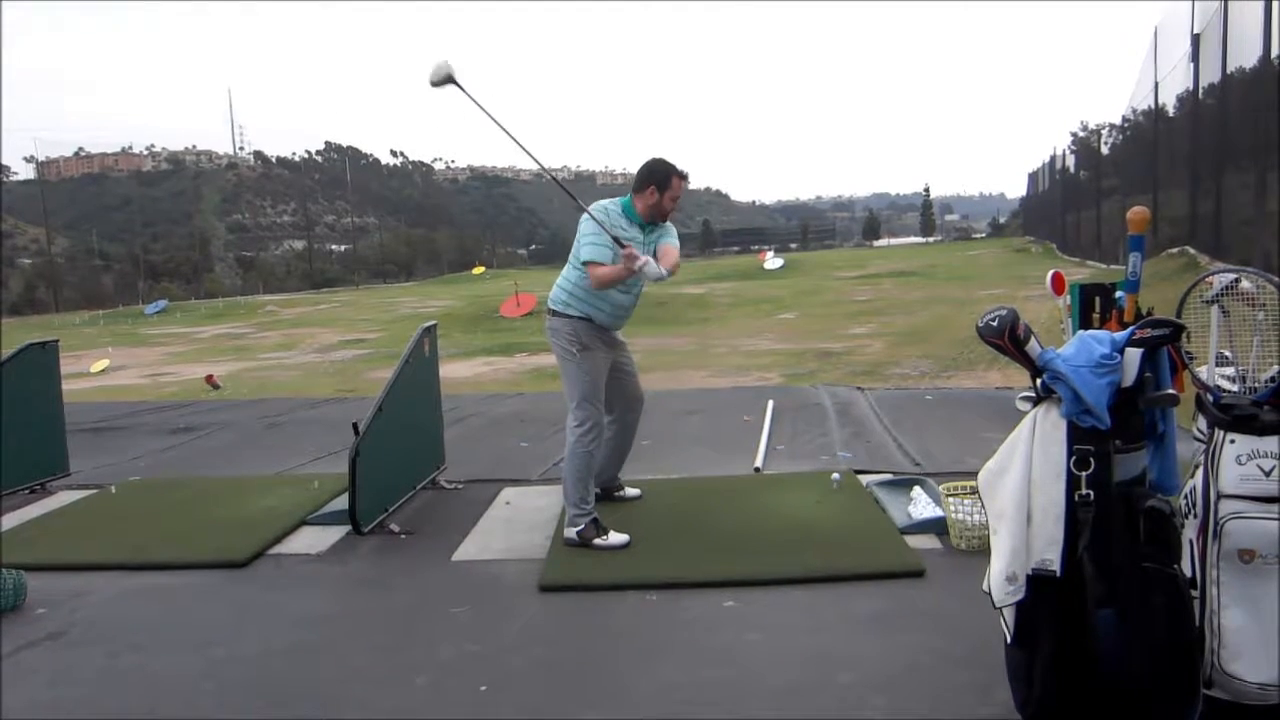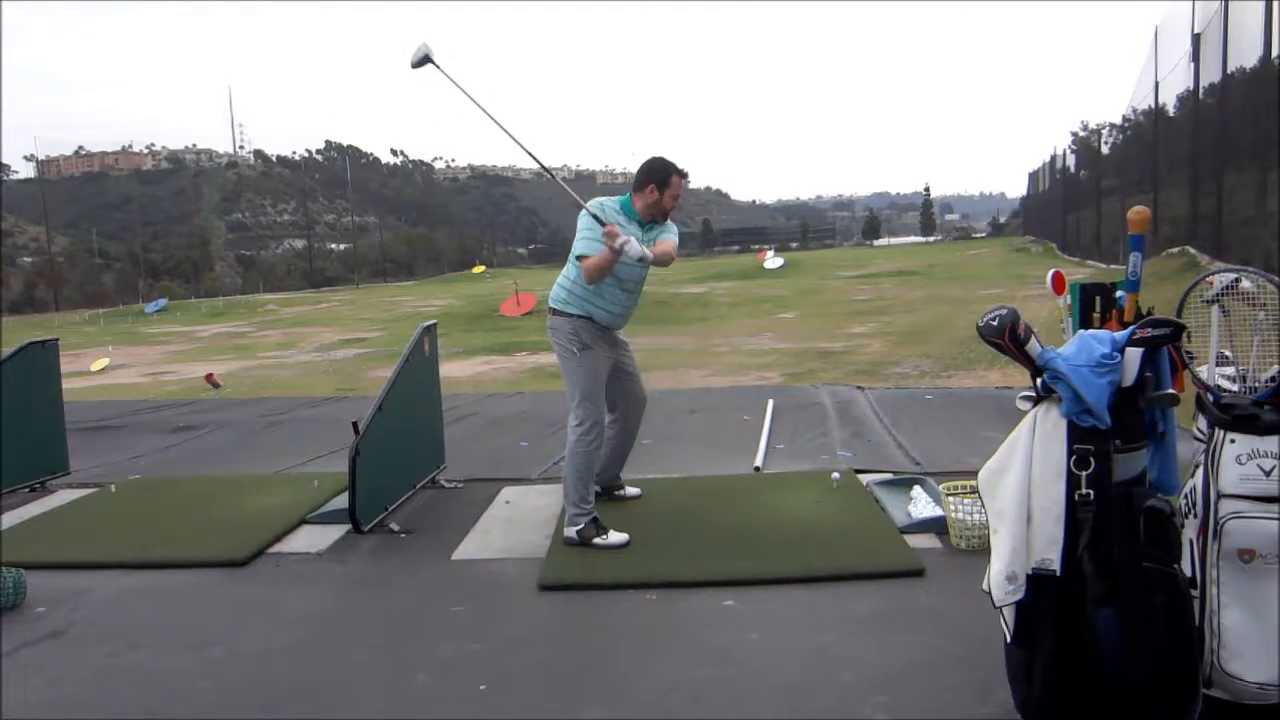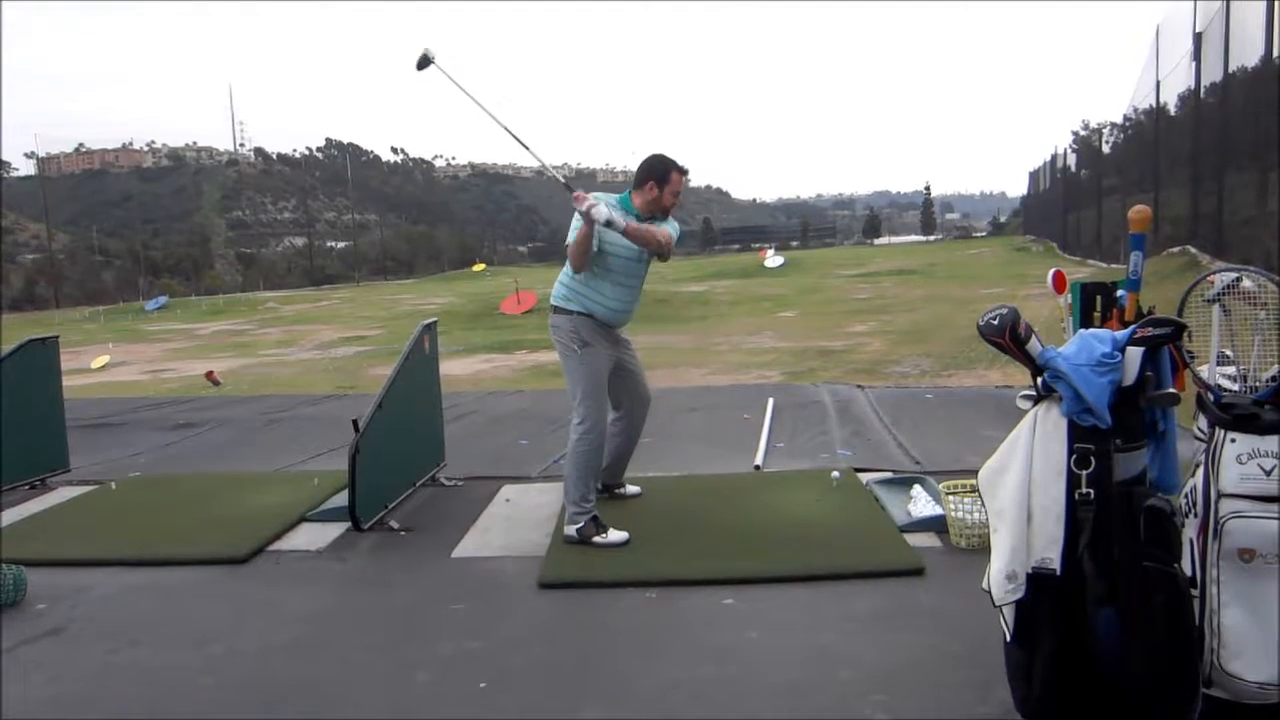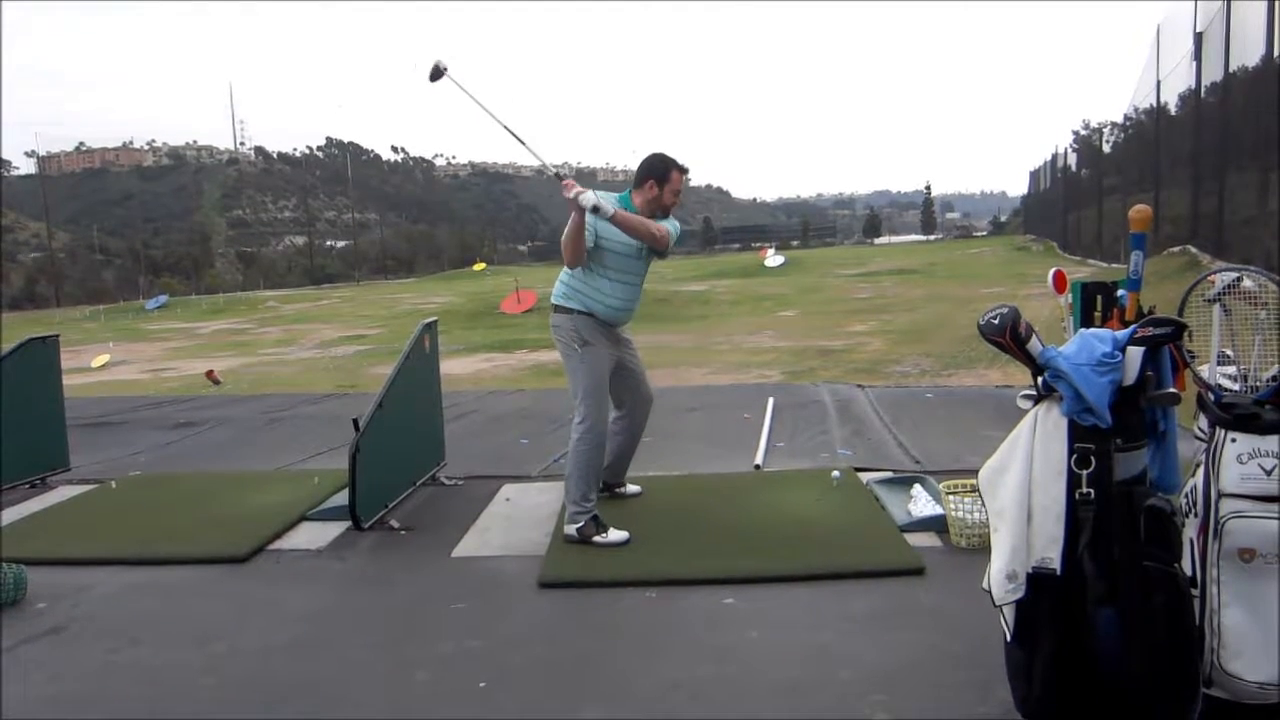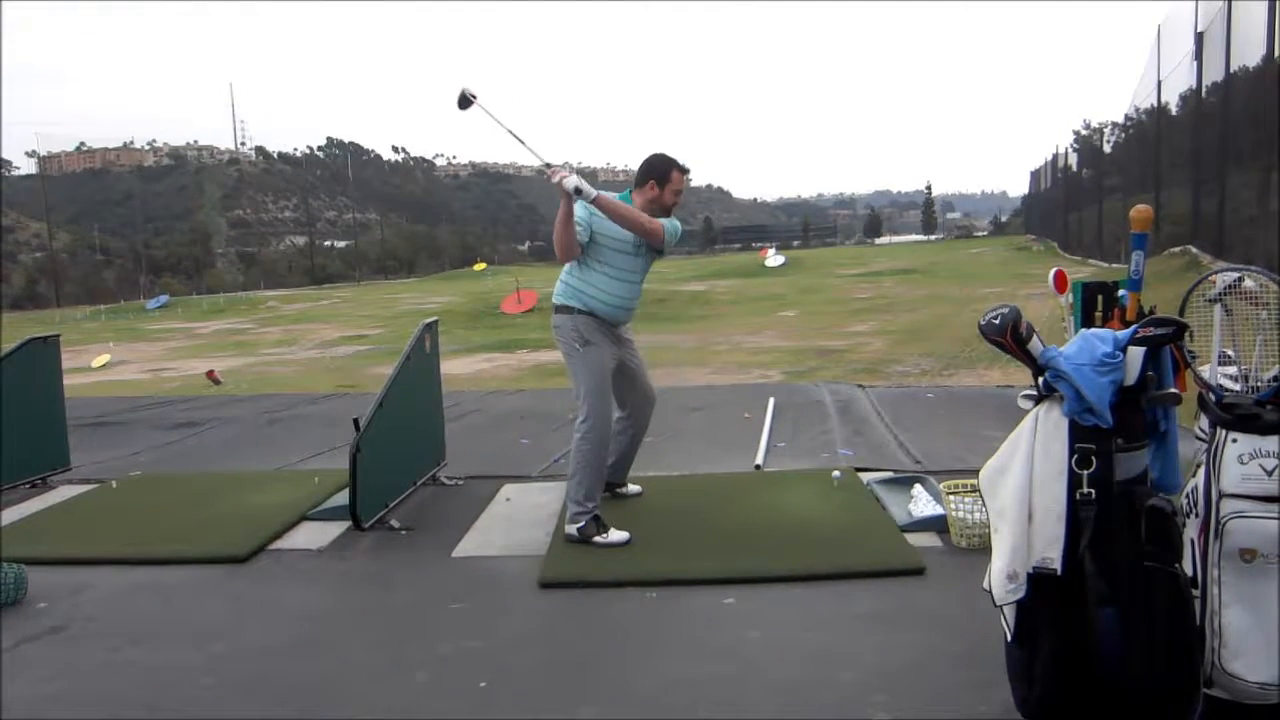
dt=0.2s
person 1, frame 1
left shoulder: (662, 228)
right shoulder: (601, 215)
left elbow: (671, 258)
right elbow: (597, 278)
left wrist: (658, 270)
right wrist: (627, 269)
left hip: (605, 329)
right hip: (574, 325)
left knee: (629, 403)
right knee: (587, 419)
left ankle: (604, 482)
right ankle: (579, 522)
person 1, frame 2
left shoulder: (663, 227)
right shoulder: (599, 211)
left elbow: (667, 254)
right elbow: (590, 273)
left wrist: (646, 254)
right wrist: (613, 252)
left hip: (608, 329)
right hip: (575, 324)
left knee: (631, 403)
right knee: (589, 418)
left ankle: (605, 481)
right ankle: (579, 522)
person 1, frame 3
left shoulder: (664, 224)
right shoulder: (597, 204)
left elbow: (659, 244)
right elbow: (577, 264)
left wrist: (619, 224)
right wrist: (589, 225)
left hip: (611, 328)
right hip: (577, 322)
left knee: (635, 401)
right knee: (591, 416)
left ankle: (607, 479)
right ankle: (579, 520)
person 1, frame 4
left shoulder: (666, 223)
right shoulder: (595, 203)
left elbow: (654, 237)
right elbow: (572, 261)
left wrist: (609, 212)
right wrist: (579, 213)
left hip: (613, 327)
right hip: (578, 322)
left knee: (638, 401)
right knee: (592, 416)
left ankle: (608, 479)
right ankle: (579, 519)
person 1, frame 5
left shoulder: (668, 226)
right shoulder: (591, 208)
left elbow: (642, 227)
right elbow: (565, 254)
left wrist: (591, 194)
right wrist: (568, 200)
left hip: (615, 327)
right hip: (579, 322)
left knee: (641, 402)
right knee: (595, 415)
left ankle: (610, 478)
right ankle: (581, 518)
